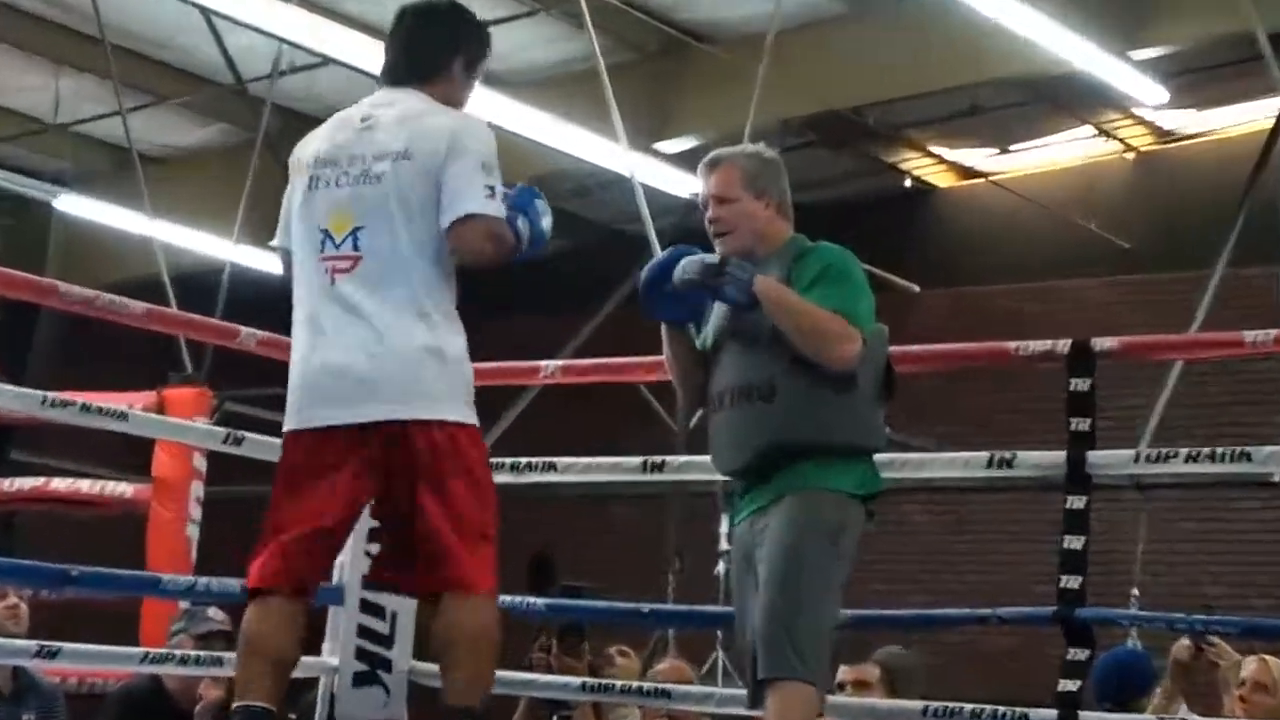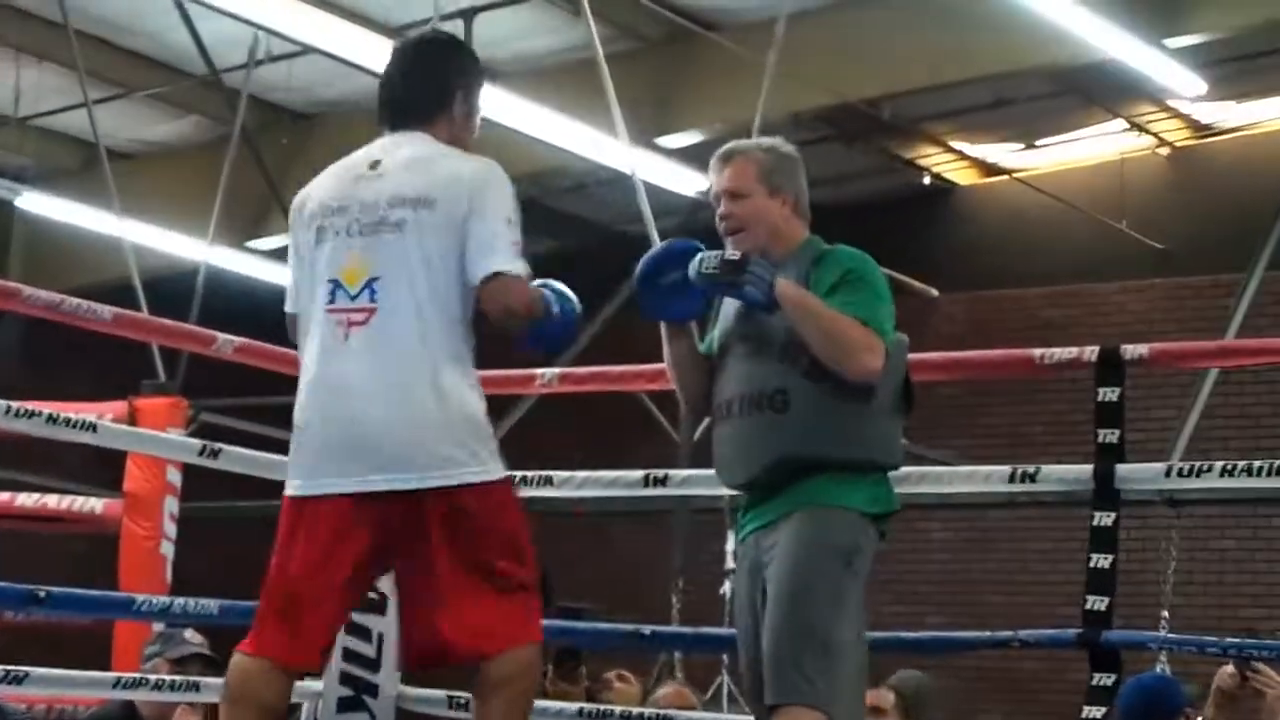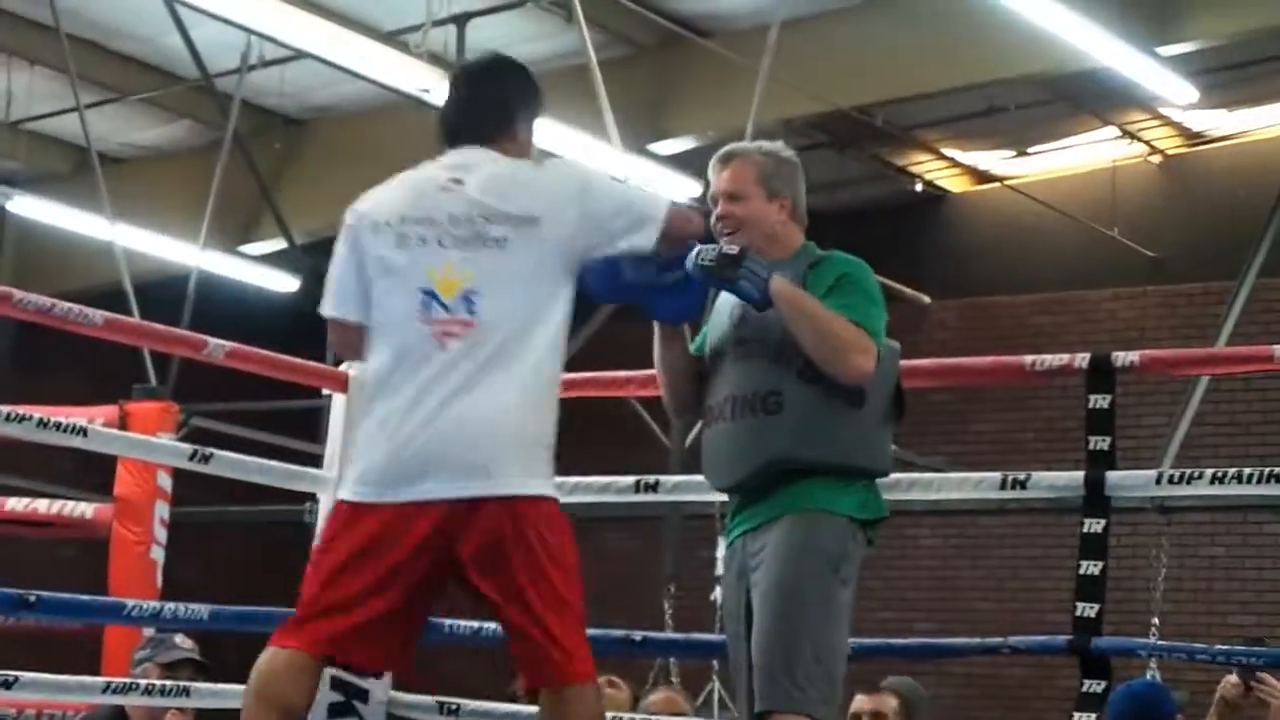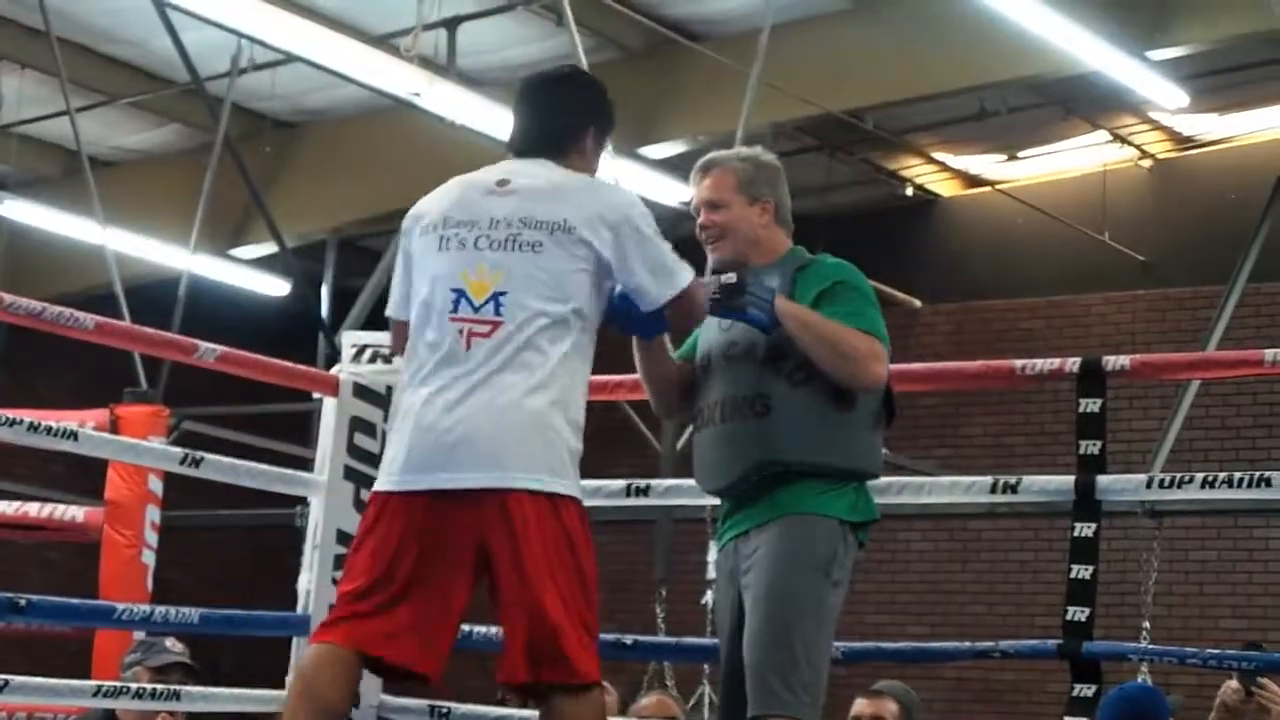
dt=0.2s
person 1, frame 1
left shoulder: (314, 146)
right shoulder: (457, 131)
right elbow: (476, 242)
right wrist: (518, 231)
left hip: (320, 390)
right hip: (421, 389)
left knee: (284, 574)
right knee: (466, 571)
person 1, frame 2
left shoulder: (315, 194)
right shoulder: (472, 178)
left elbow: (301, 324)
right elbow: (503, 299)
right wrist: (546, 307)
left hip: (325, 450)
right hip: (439, 446)
left knee: (280, 639)
right knee: (508, 627)
person 1, frame 3
left shoulder: (373, 208)
right shoulder: (562, 189)
left elbow: (345, 339)
left hip: (390, 464)
right hip: (505, 467)
left knee: (309, 636)
right knee: (562, 659)
person 1, frame 4
left shoulder: (432, 208)
right shoulder: (602, 207)
left elbow: (403, 337)
right elbow: (689, 308)
left hip: (421, 455)
right hip: (529, 463)
left knee: (346, 635)
right knee: (567, 663)
person 2, frame 1
left shoulder: (824, 263)
right shoulder: (727, 289)
left elbow: (841, 346)
right elbow: (694, 397)
left wrist: (758, 284)
right wrist: (673, 322)
left hip: (816, 482)
right hip: (752, 494)
left knee: (786, 656)
right knee: (767, 665)
person 2, frame 2
left shoulder: (842, 268)
right shoulder: (736, 294)
left elbow: (863, 359)
right elbow: (698, 403)
left wrist: (778, 287)
right wrist: (675, 321)
left hip: (827, 501)
right hip: (758, 512)
person 2, frame 3
left shoulder: (837, 273)
right shoulder: (731, 295)
left elbow: (856, 361)
right elbow: (684, 405)
left wrist: (773, 284)
right wrist: (669, 322)
left hip: (818, 506)
right hip: (747, 516)
person 2, frame 4
left shoulder: (827, 278)
right shoulder: (722, 300)
left elbow: (871, 367)
right elbow: (673, 404)
left wrist: (775, 307)
right wrist: (646, 331)
left hip: (807, 510)
right hip: (738, 519)
